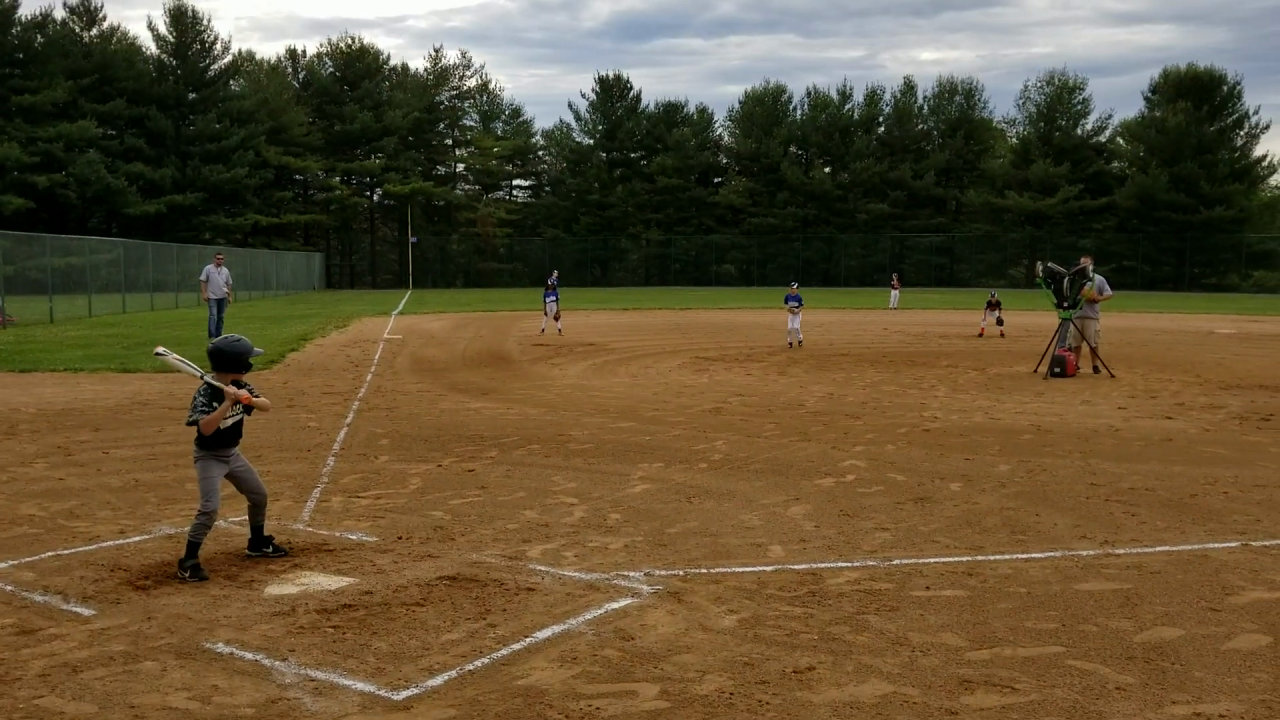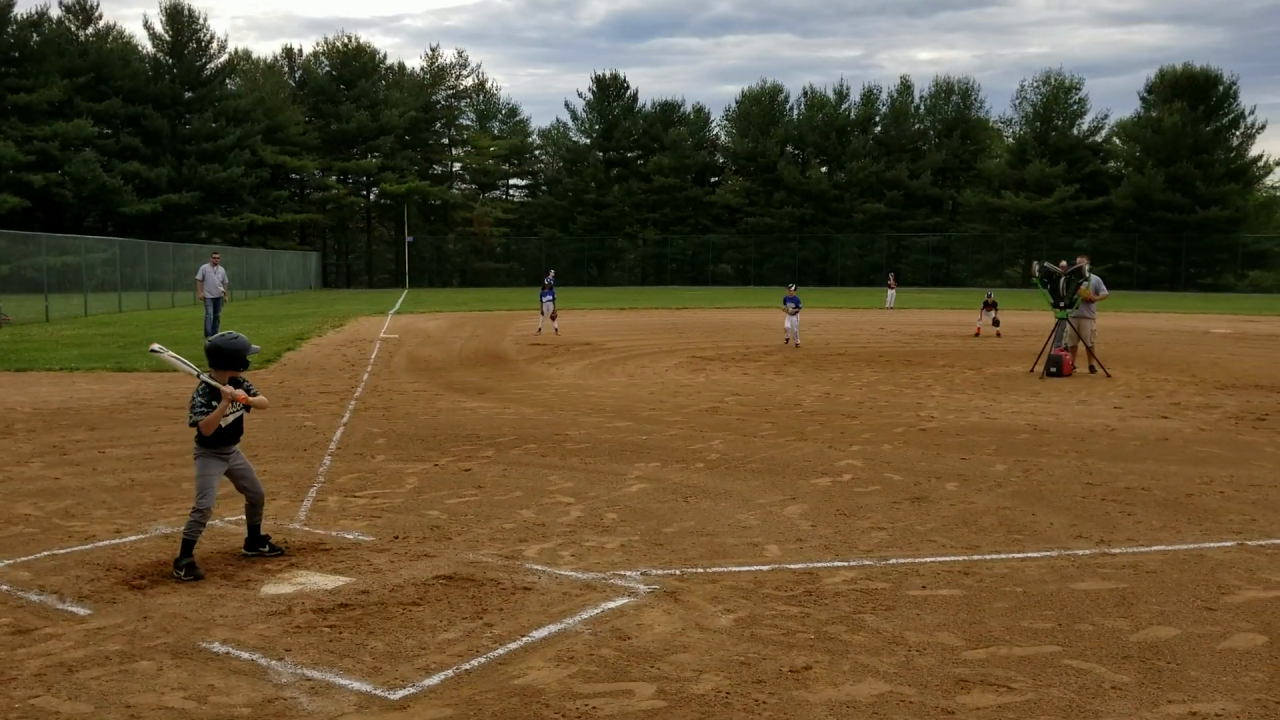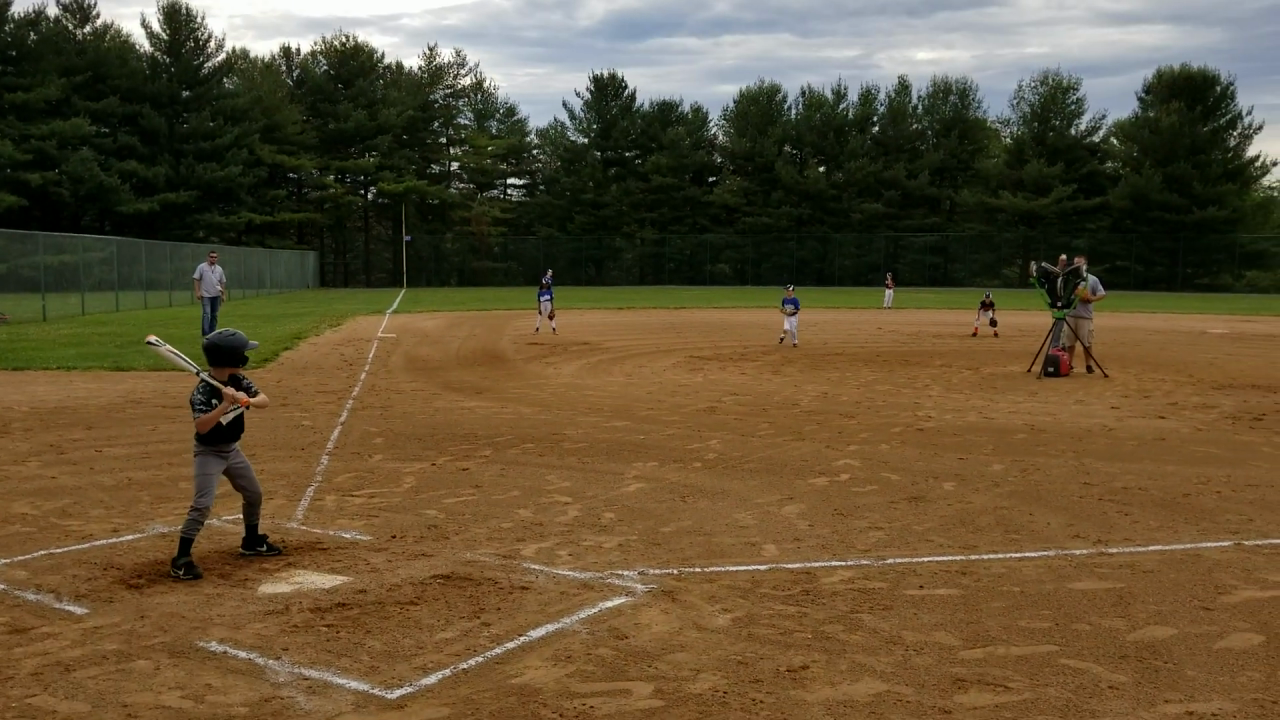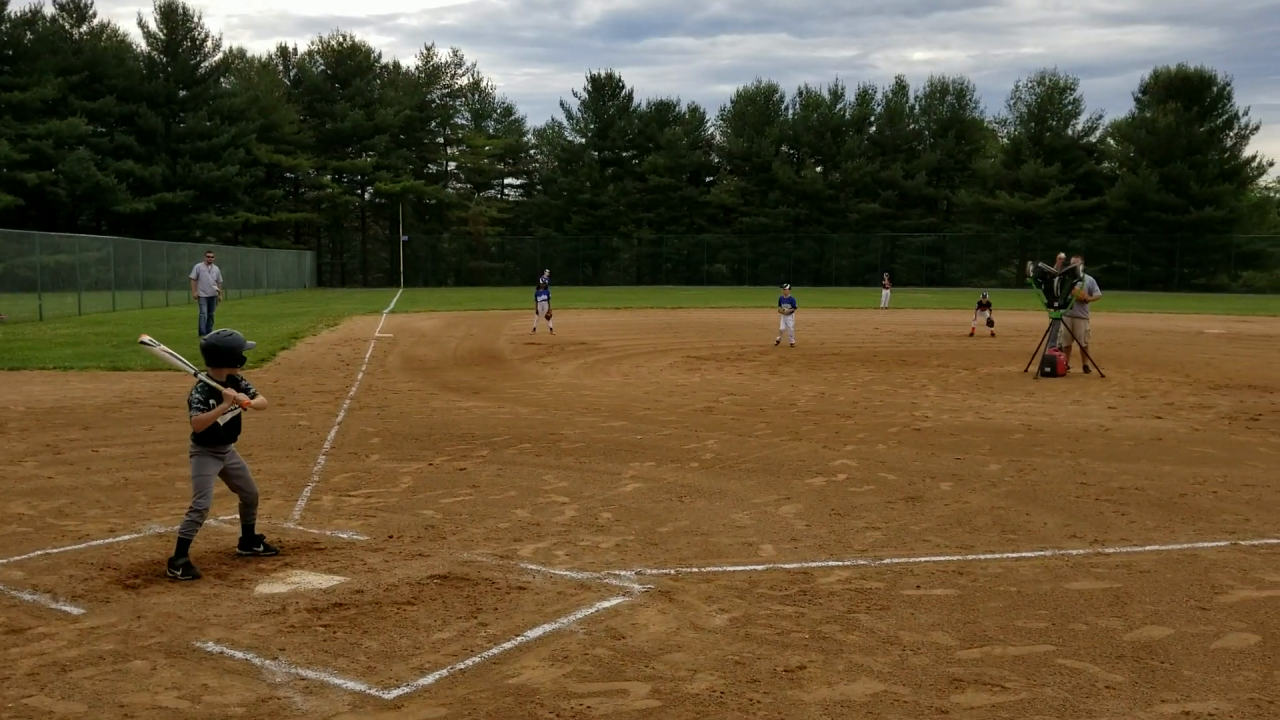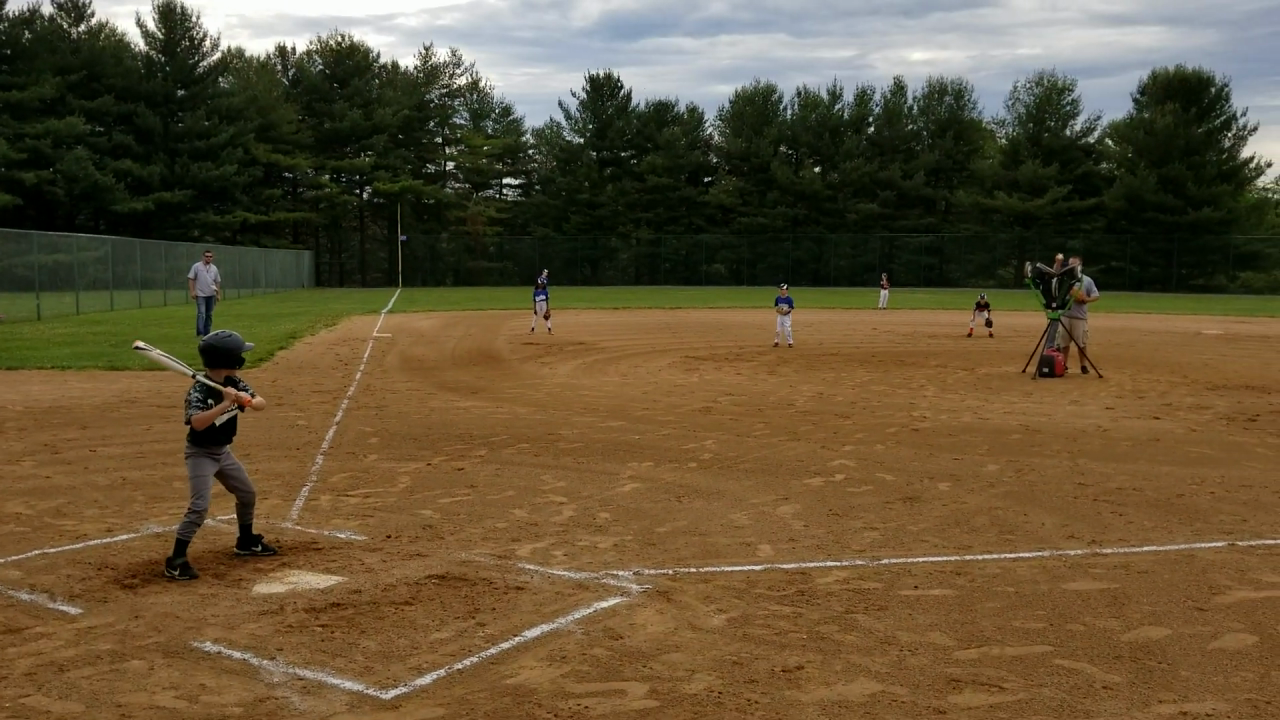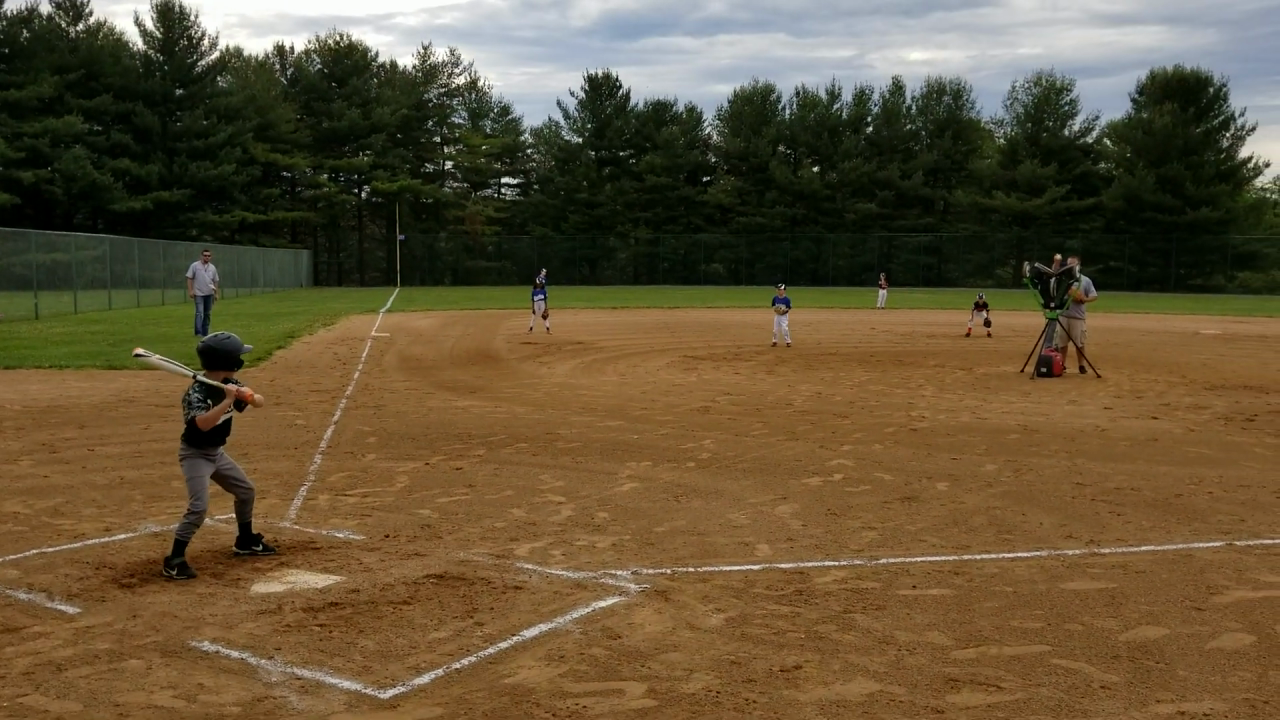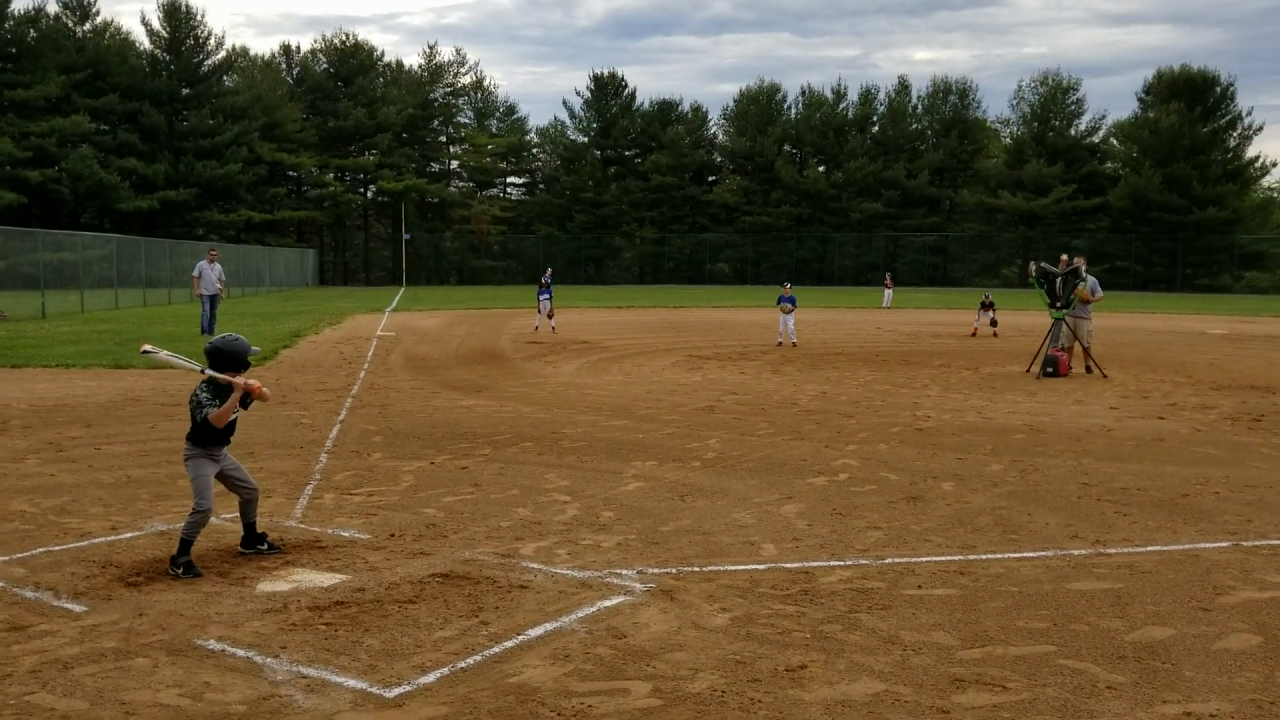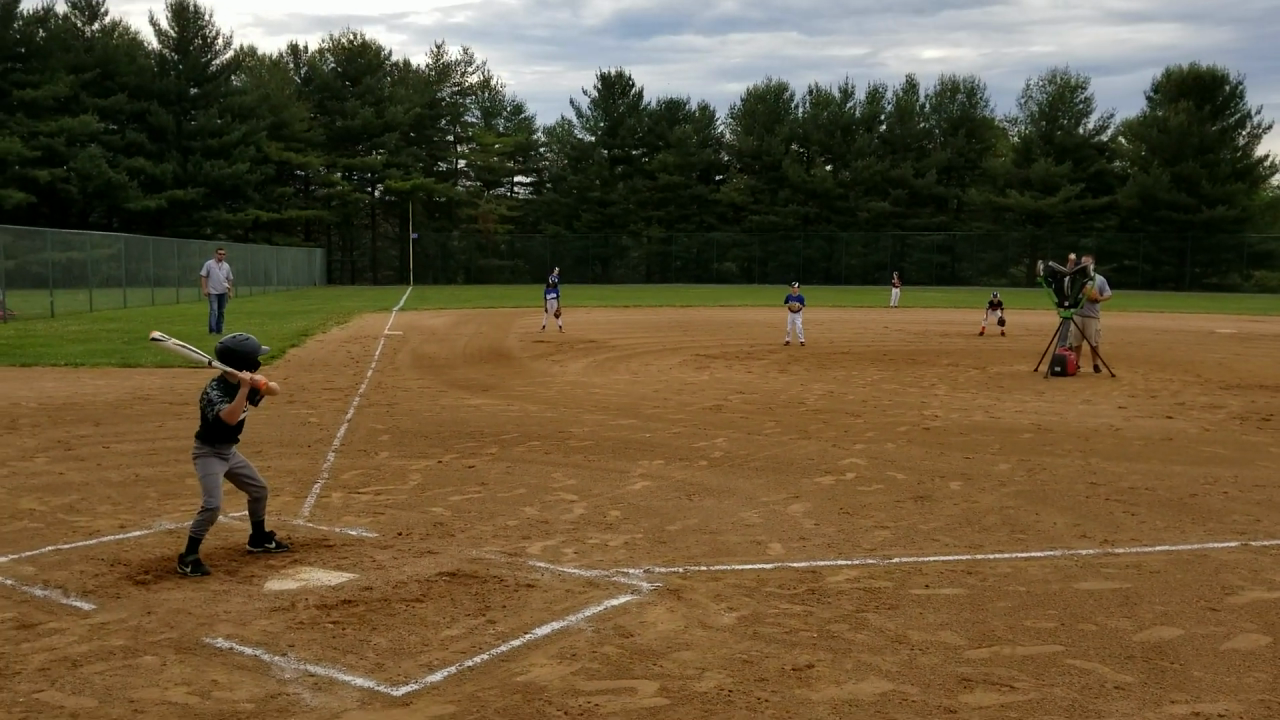
dt=0.1s
person 1, frame 1
left shoulder: (239, 386)
right shoulder: (204, 394)
left elbow: (267, 406)
right elbow: (205, 429)
left wrist: (249, 399)
right wrist: (227, 403)
left hip: (232, 453)
right hip: (209, 457)
left knee: (258, 496)
right knee: (209, 509)
left ankle: (258, 543)
right ankle: (188, 562)
person 1, frame 2
left shoulder: (238, 383)
right shoulder: (203, 393)
left elbow: (264, 402)
right elbow: (205, 429)
left wrist: (246, 399)
right wrist: (225, 403)
left hip: (233, 451)
right hip: (209, 454)
left knee: (256, 495)
right knee: (203, 507)
left ankle: (255, 542)
right ankle: (183, 561)
person 1, frame 3
left shoulder: (238, 380)
right shoulder: (203, 391)
left elbow: (265, 401)
right elbow: (201, 427)
left wrist: (247, 399)
right wrist: (225, 404)
left hip: (232, 449)
right hip: (208, 453)
left knee: (254, 494)
right knee: (202, 505)
left ankle: (252, 542)
right ankle: (181, 560)
person 1, frame 4
left shoulder: (236, 381)
right shoulder: (200, 391)
left elbow: (263, 402)
right elbow: (197, 425)
left wrist: (248, 401)
right wrist: (225, 404)
left hip: (228, 451)
right hip: (205, 453)
left knee: (250, 495)
right knee: (201, 506)
left ankle: (249, 542)
right ankle: (178, 561)
person 1, frame 5
left shoulder: (233, 383)
right shoulder: (198, 391)
left elbow: (261, 403)
right elbow: (197, 423)
left wrist: (248, 400)
right wrist: (225, 403)
left hip: (223, 452)
right hip: (200, 454)
left knee: (247, 494)
right knee: (199, 506)
left ankle: (246, 542)
right ankle: (176, 561)
person 1, frame 6
left shoulder: (229, 385)
right shoulder: (196, 392)
left elbow: (260, 403)
right elbow: (204, 424)
left wrist: (249, 396)
right wrist: (228, 400)
left hip: (217, 452)
right hip: (195, 454)
left knee: (246, 491)
right knee: (199, 508)
left ankle: (246, 541)
right ankle: (174, 560)
person 1, frame 7
left shoulder: (234, 384)
right shoulder: (203, 391)
left elbow: (266, 397)
right elbow: (218, 421)
left wrist: (256, 388)
right wrist: (237, 394)
left hip: (220, 453)
right hip: (200, 454)
left knee: (250, 491)
right knee: (204, 507)
left ankle: (251, 540)
right ankle: (180, 558)
person 1, frame 8
left shoulder: (243, 382)
right shoulder: (214, 390)
left elbow: (275, 390)
right elbow: (231, 418)
left wrist: (262, 383)
right wrist: (244, 388)
left hip: (229, 451)
right hip: (209, 453)
left knee: (259, 490)
right knee: (212, 505)
left ankle: (259, 538)
right ankle: (189, 557)
